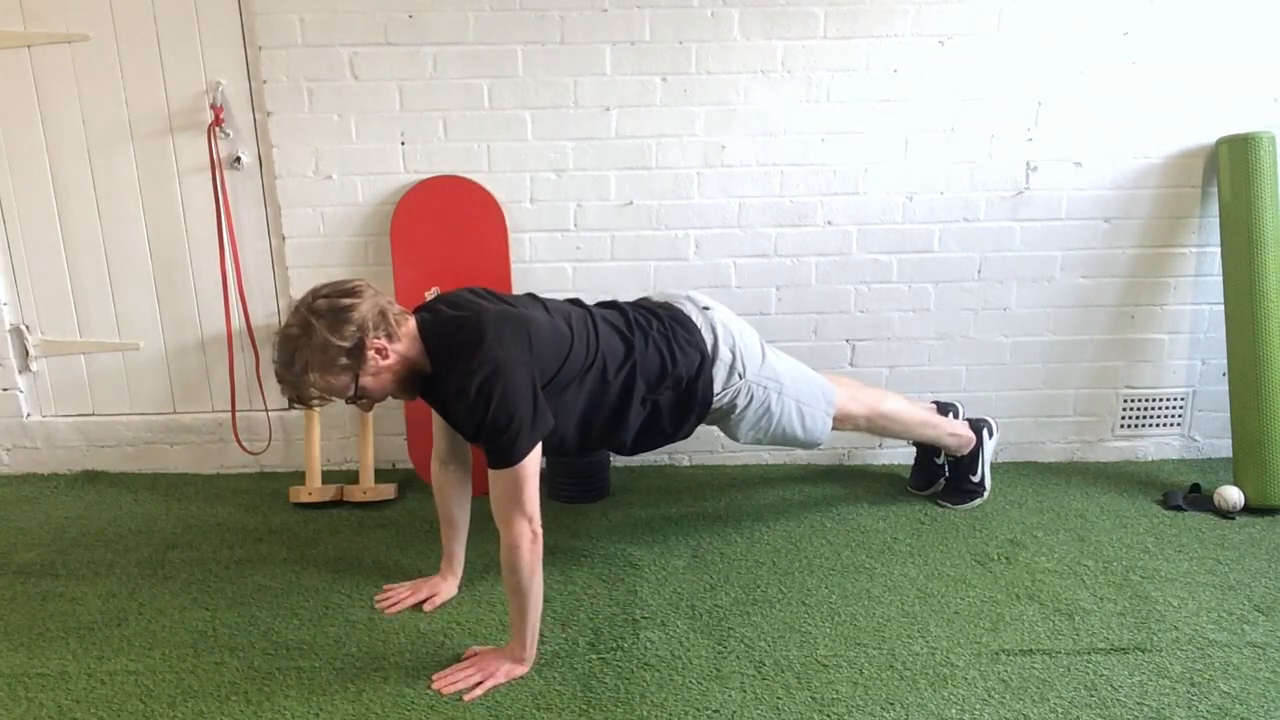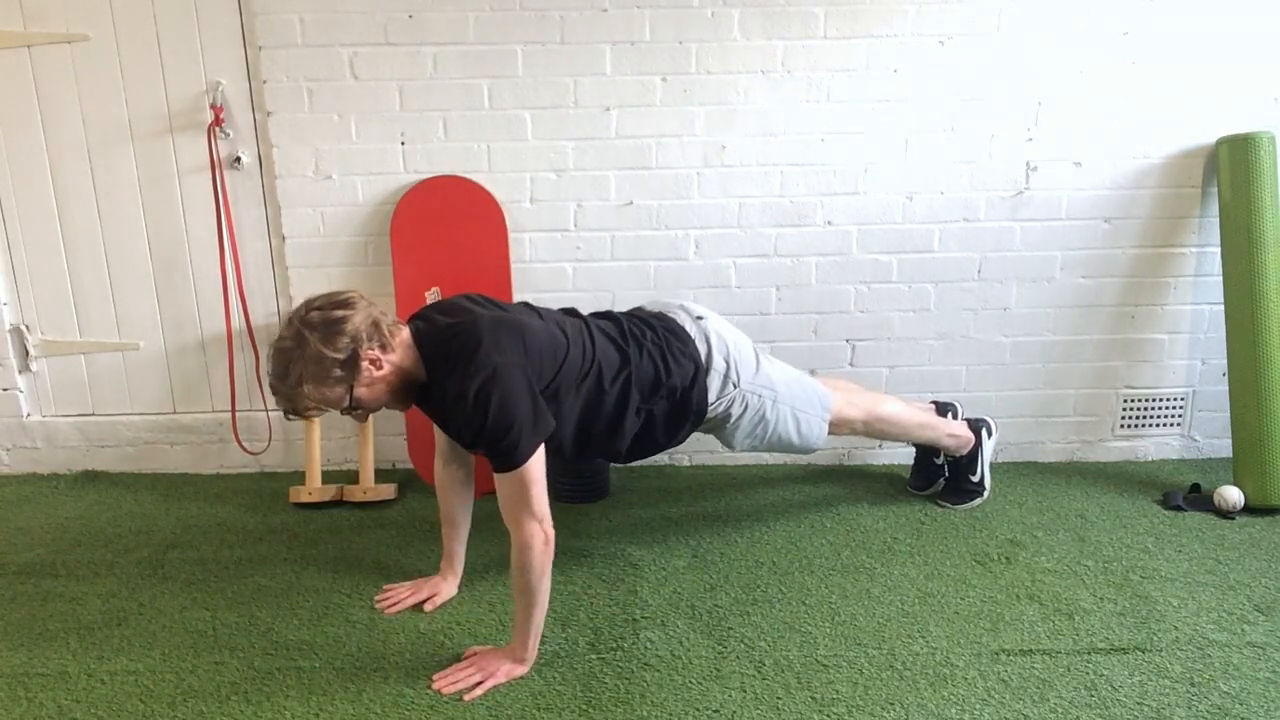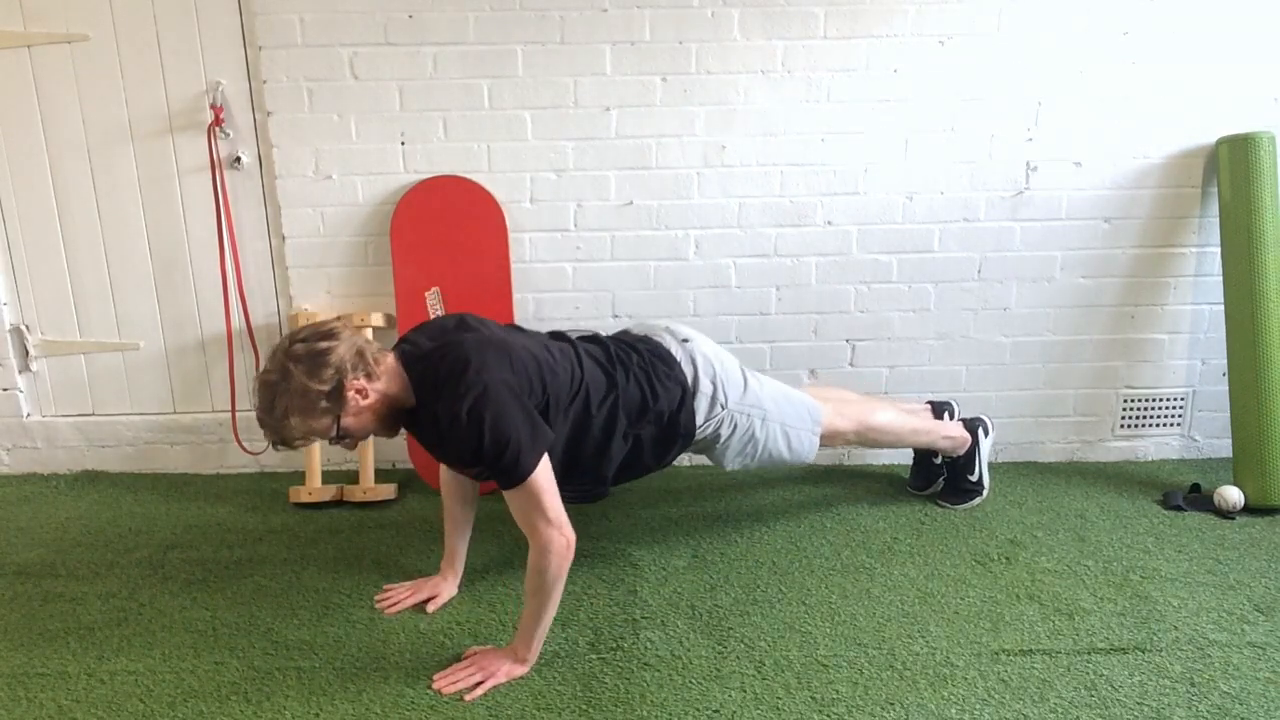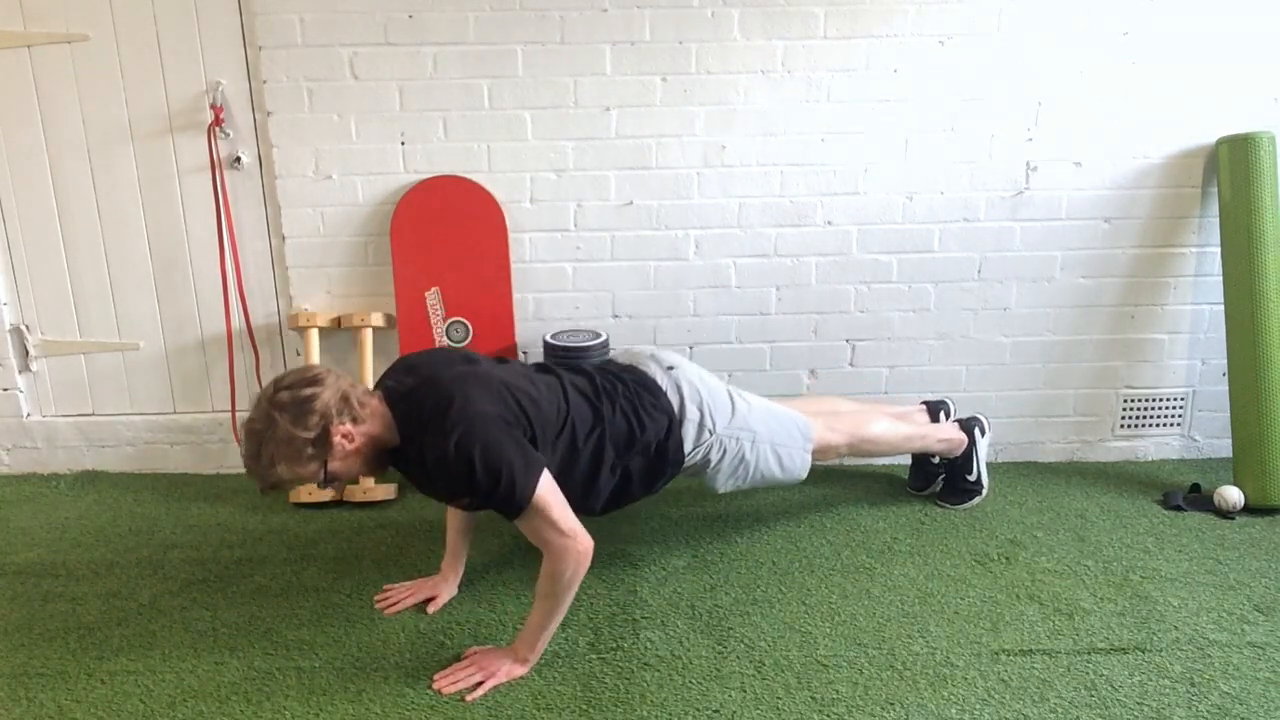
dt=0.3s
person 1, frame 1
left shoulder: (490, 369)
right shoulder: (432, 334)
left elbow: (522, 528)
right elbow: (450, 456)
left wrist: (517, 655)
right wrist: (448, 572)
left hip: (702, 356)
right hip: (664, 334)
left knee: (837, 410)
right knee: (821, 404)
left ankle: (964, 438)
right ankle: (938, 417)
person 1, frame 2
left shoulder: (487, 376)
right shoulder: (427, 342)
left elbow: (532, 529)
right elbow: (453, 458)
left wrist: (519, 654)
right wrist: (449, 572)
left hip: (698, 368)
right hip: (660, 341)
left knee: (833, 415)
right knee: (817, 407)
left ankle: (963, 438)
right ankle: (937, 416)
person 1, frame 3
left shoulder: (477, 399)
right shoulder: (417, 360)
left elbow: (554, 538)
right elbow: (459, 460)
left wrist: (519, 655)
right wrist: (449, 573)
left hip: (683, 388)
right hip: (647, 362)
left knee: (829, 425)
right knee: (807, 415)
left ankle: (961, 438)
right ankle: (932, 414)
person 1, frame 4
left shoulder: (463, 432)
right shoulder: (403, 394)
left elbow: (573, 545)
left wrist: (520, 655)
right wrist: (449, 573)
left hip: (674, 420)
right hip: (635, 385)
left knee: (822, 439)
right knee: (794, 426)
left ankle: (957, 439)
right ankle: (927, 414)
